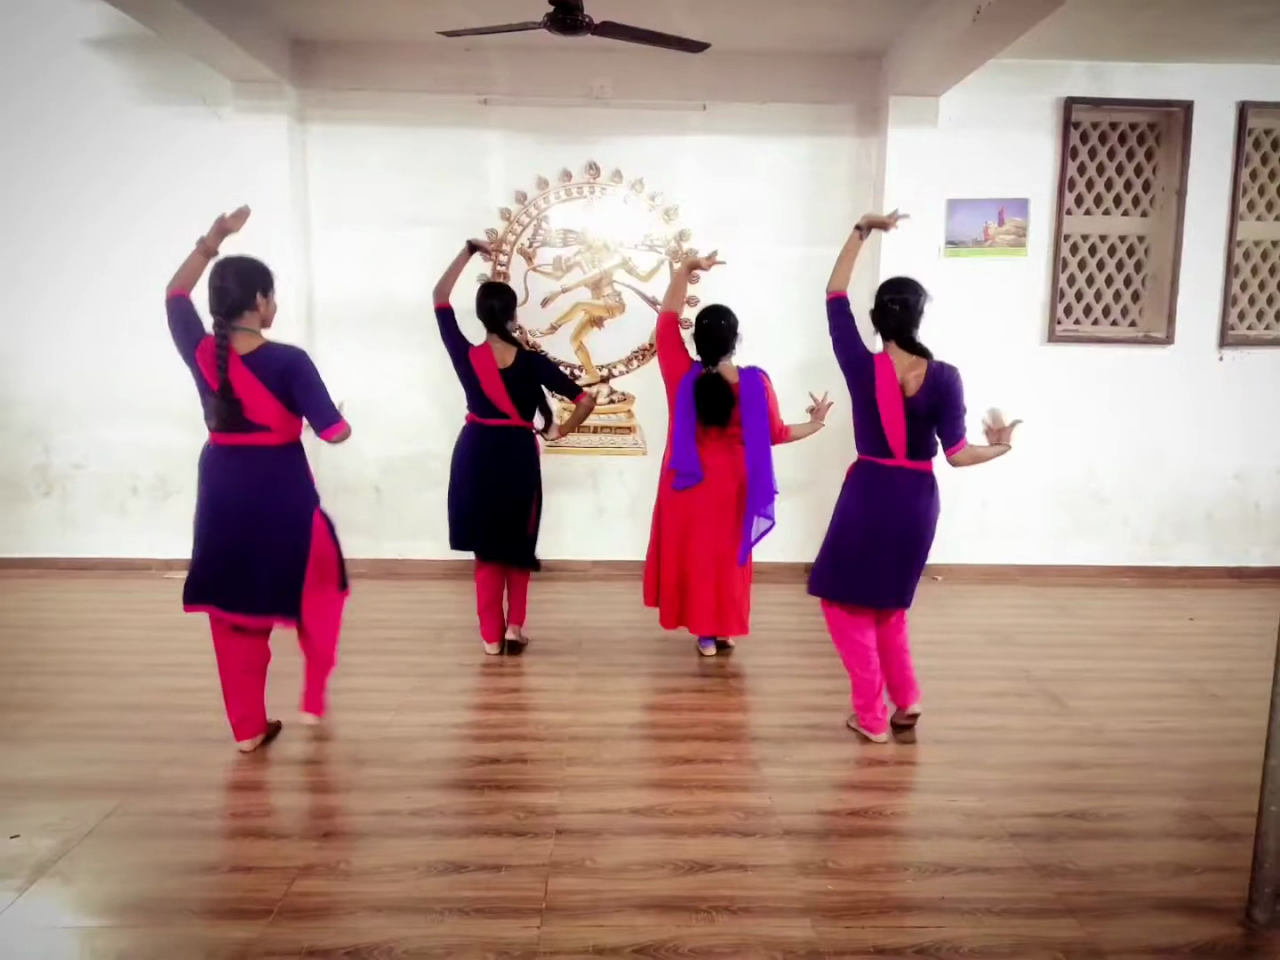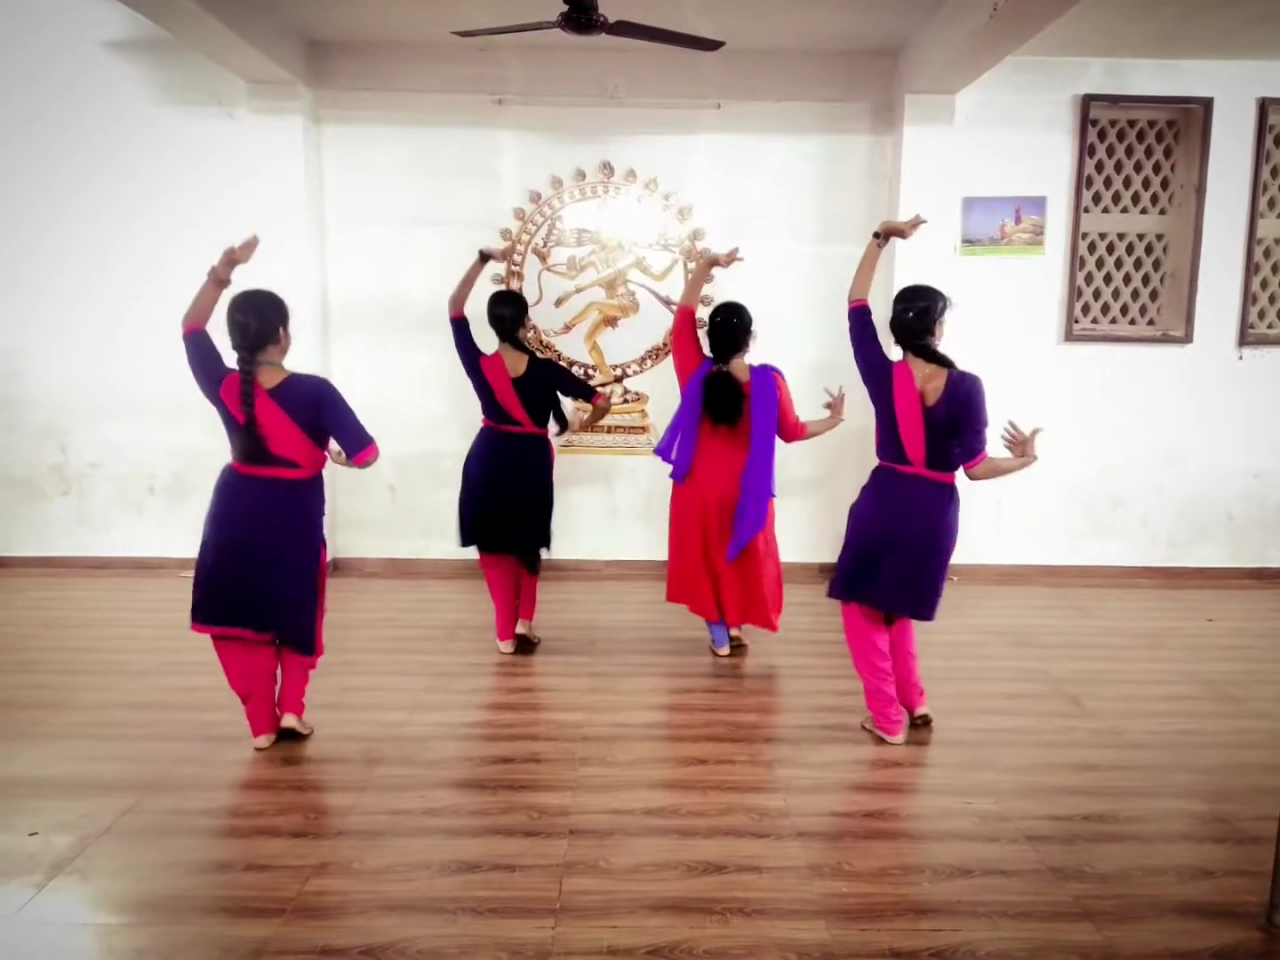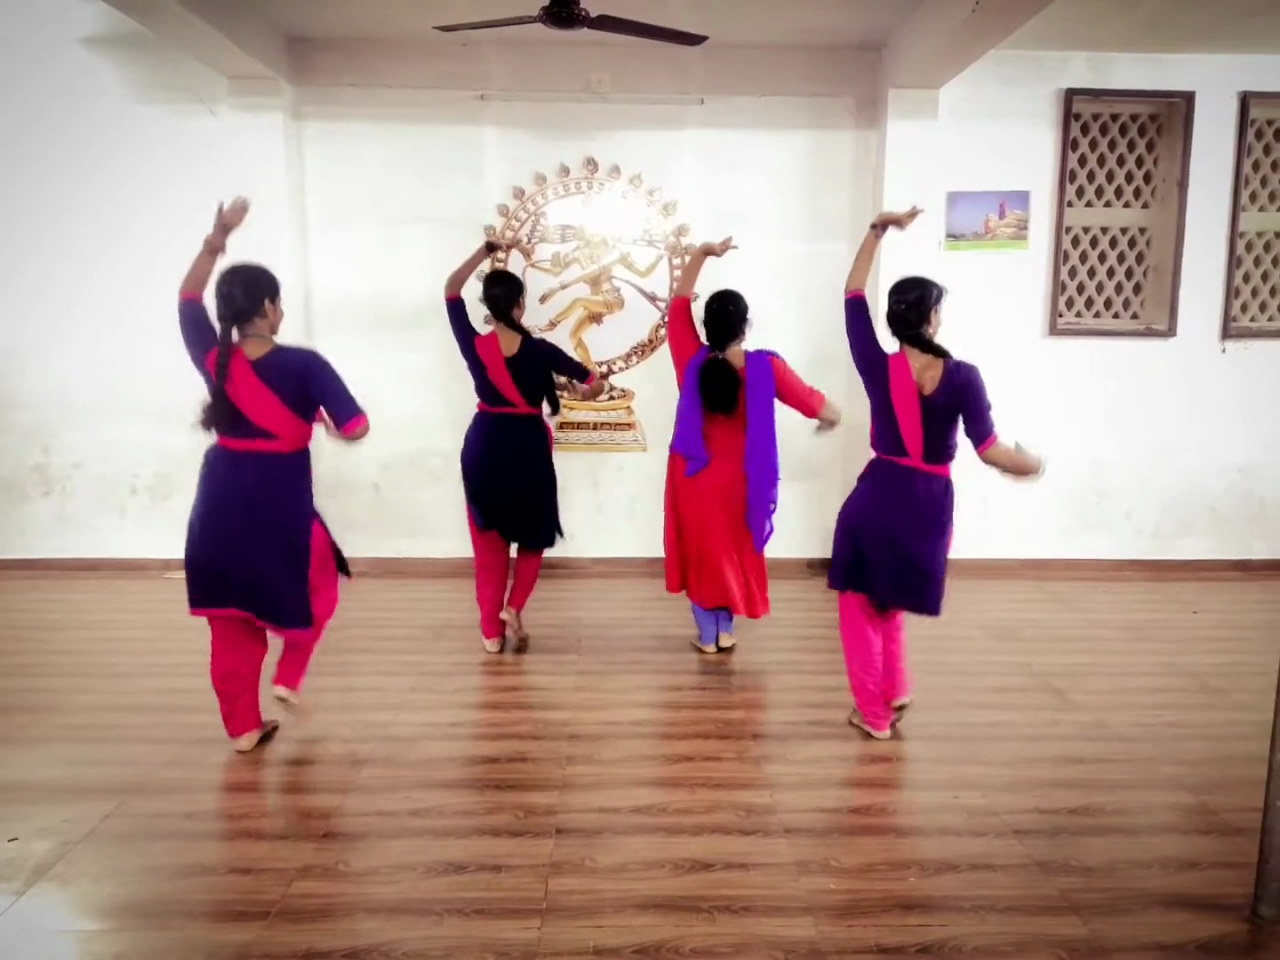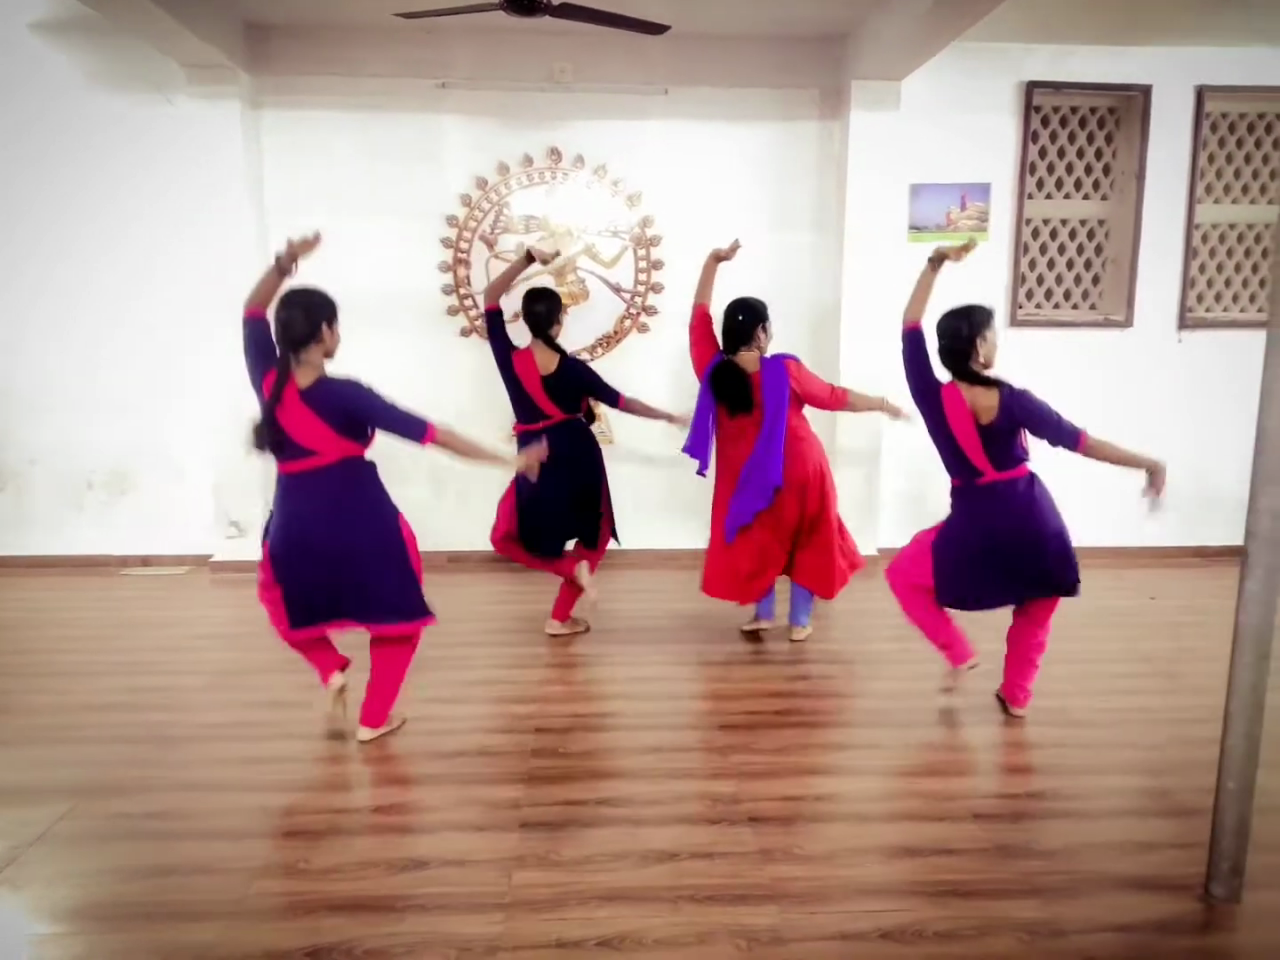
dt=0.7s
person 1, frame 1
left shoulder: (200, 352)
right shoulder: (288, 360)
left elbow: (176, 293)
right elbow: (335, 431)
left wrist: (213, 238)
right wrist: (339, 423)
left hip: (222, 498)
right hip: (284, 500)
left knee: (236, 609)
right knee: (318, 597)
left ankle: (249, 726)
right ankle: (312, 701)
person 1, frame 2
left shoulder: (225, 388)
right shoulder: (315, 392)
left elbow: (191, 328)
right elbow: (365, 455)
left wrist: (223, 271)
right wrist: (334, 450)
left hip: (232, 523)
right hip: (294, 525)
left knee: (239, 628)
right knee: (295, 622)
left ankle: (262, 724)
right ankle: (289, 706)
person 1, frame 3
left shoulder: (214, 360)
right shoulder: (303, 364)
left elbow: (188, 300)
right elbow: (354, 427)
left wrist: (216, 240)
right wrist: (322, 423)
left hip: (220, 506)
right hip: (282, 507)
left knee: (231, 620)
right knee: (314, 591)
left ankle: (244, 725)
right ankle: (287, 679)
person 1, frame 4
left shoulder: (266, 382)
right shoulder: (344, 395)
left elbow: (254, 314)
right elbow: (426, 433)
left wrist: (284, 264)
right wrist: (506, 459)
left hip: (296, 523)
right hip: (362, 518)
left knee: (283, 603)
right knee: (398, 619)
left ankle: (332, 671)
right ankle: (374, 718)
person 2, frame 1
left shoulder: (860, 365)
right shoulder: (943, 378)
left elbow: (835, 295)
right elbow: (957, 455)
left wrist: (862, 230)
right wrist: (999, 442)
left hip: (868, 496)
right hip: (916, 501)
left knee: (850, 611)
right knee: (887, 606)
left ankle: (872, 716)
right ankle: (904, 700)
person 2, frame 2
left shoulder: (881, 375)
right shoulder: (966, 387)
left elbow: (855, 304)
right elbow: (976, 468)
left wrist: (881, 237)
right wrist: (1024, 458)
left hip: (883, 505)
right hip: (934, 513)
left knee: (863, 614)
right knee: (895, 613)
left ankle: (888, 719)
right ankle: (913, 702)
person 2, frame 3
left shoulder: (880, 369)
right shoulder: (965, 377)
left elbow: (854, 298)
right elbow: (992, 452)
left wrist: (877, 230)
right wrist: (1027, 466)
left hip: (878, 496)
right hip: (931, 504)
left knee: (860, 605)
right knee: (892, 599)
left ankle: (875, 712)
right ankle: (893, 693)
person 2, frame 4
left shoulder: (930, 397)
right shoulder: (1010, 401)
left elbow: (911, 328)
right elbow: (1079, 442)
left wrist: (935, 264)
right wrist: (1148, 464)
left hip: (976, 521)
right hip: (1033, 518)
left knee: (903, 575)
right knee: (1034, 611)
left ankle: (958, 653)
right ankle: (1017, 694)
person 3, frame 1
left shoulder: (465, 355)
right shoulder: (533, 362)
left elbow: (439, 296)
right elbow: (585, 402)
left wrist: (470, 249)
right wrist: (561, 429)
left hip: (474, 455)
right hip: (518, 457)
left knee: (486, 550)
right knee: (515, 547)
left ankle: (492, 635)
right ankle: (514, 627)
person 3, frame 2
left shoulder: (478, 365)
right shoulder: (546, 370)
left elbow: (454, 308)
right elbow: (601, 404)
left wrist: (482, 260)
right wrist: (584, 422)
left hip: (486, 463)
right hip: (530, 465)
left knee: (496, 552)
right knee: (525, 547)
left ankle: (505, 634)
right ankle: (524, 623)
person 3, frame 3
left shoulder: (474, 345)
right shoulder: (538, 350)
left elbow: (451, 291)
right elbow: (595, 383)
left wrist: (485, 251)
right wrist: (579, 396)
left hip: (484, 447)
right hip: (528, 447)
left knee: (488, 544)
right knee: (534, 536)
left ankle: (491, 631)
right ankle: (513, 607)
person 3, frame 4
left shoulder: (508, 359)
right shoulder: (572, 368)
left elbow: (490, 298)
right elbow: (619, 402)
left wrist: (527, 260)
right wrist: (668, 416)
right hip: (580, 455)
left knee: (507, 538)
right knee: (593, 538)
left ankle: (570, 569)
right ankle: (561, 617)
person 4, frame 1
left shoulder: (681, 377)
right shoulder: (755, 382)
left elbow: (667, 319)
right elbow: (776, 434)
left wrist: (687, 267)
right wrist: (816, 422)
left hip: (688, 489)
right hip: (733, 489)
left knee: (693, 558)
right knee: (726, 558)
left ankle: (705, 637)
right ankle: (722, 630)
person 4, frame 2
left shoulder: (695, 375)
right shoulder: (769, 381)
left elbow: (684, 316)
right elbow: (791, 431)
left wrist: (707, 263)
right wrist: (832, 419)
left hip: (699, 488)
right hip: (746, 491)
left knee: (706, 557)
right knee: (745, 558)
left ankle: (720, 638)
right ankle: (735, 624)
person 4, frame 3
left shoulder: (691, 363)
right shoulder: (767, 366)
left elbow: (678, 306)
right elbow: (812, 404)
left wrist: (702, 254)
right wrist: (831, 415)
left hip: (697, 476)
right hip: (742, 478)
left knee: (701, 550)
right knee: (736, 549)
left ankle: (708, 635)
right ankle: (725, 629)
person 4, frame 4
left shoulder: (711, 369)
right shoulder: (784, 371)
left elbow: (699, 316)
right elbow: (834, 398)
left wrist: (714, 260)
right wrist: (882, 405)
left hip: (742, 474)
right hip: (798, 470)
left knee: (748, 542)
right knee: (811, 542)
left ankle: (760, 613)
right ankle: (800, 621)
